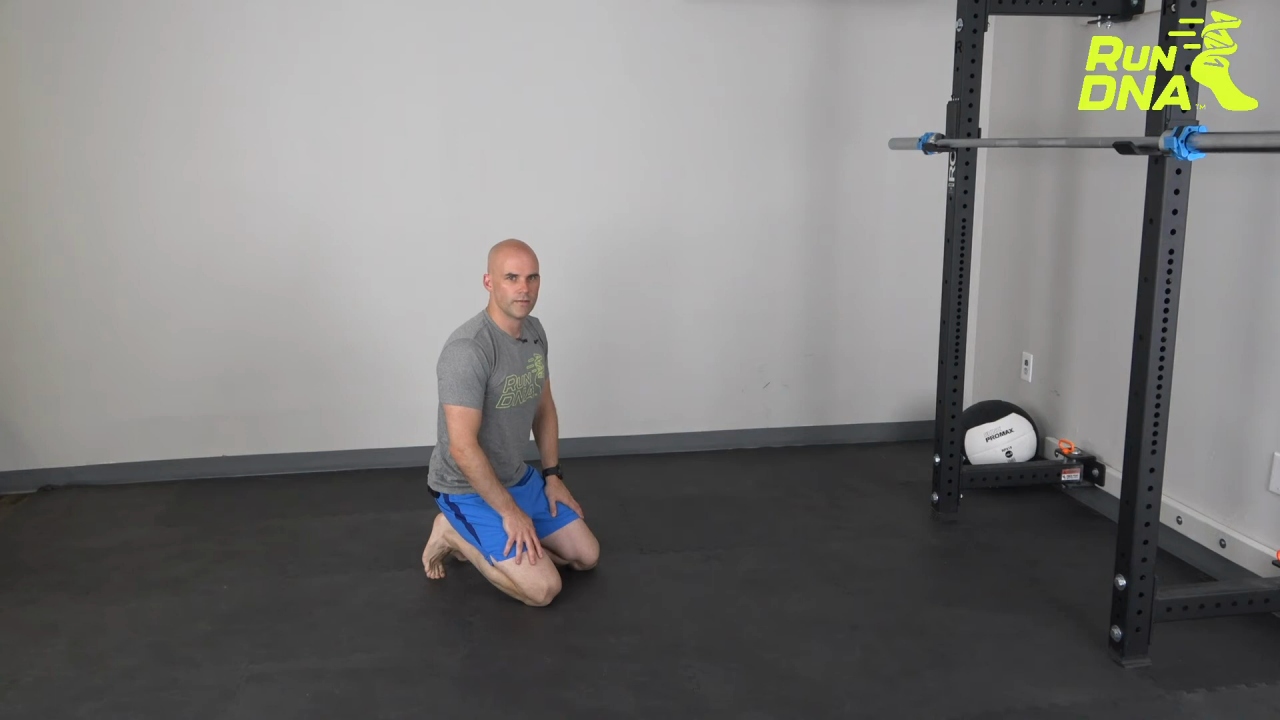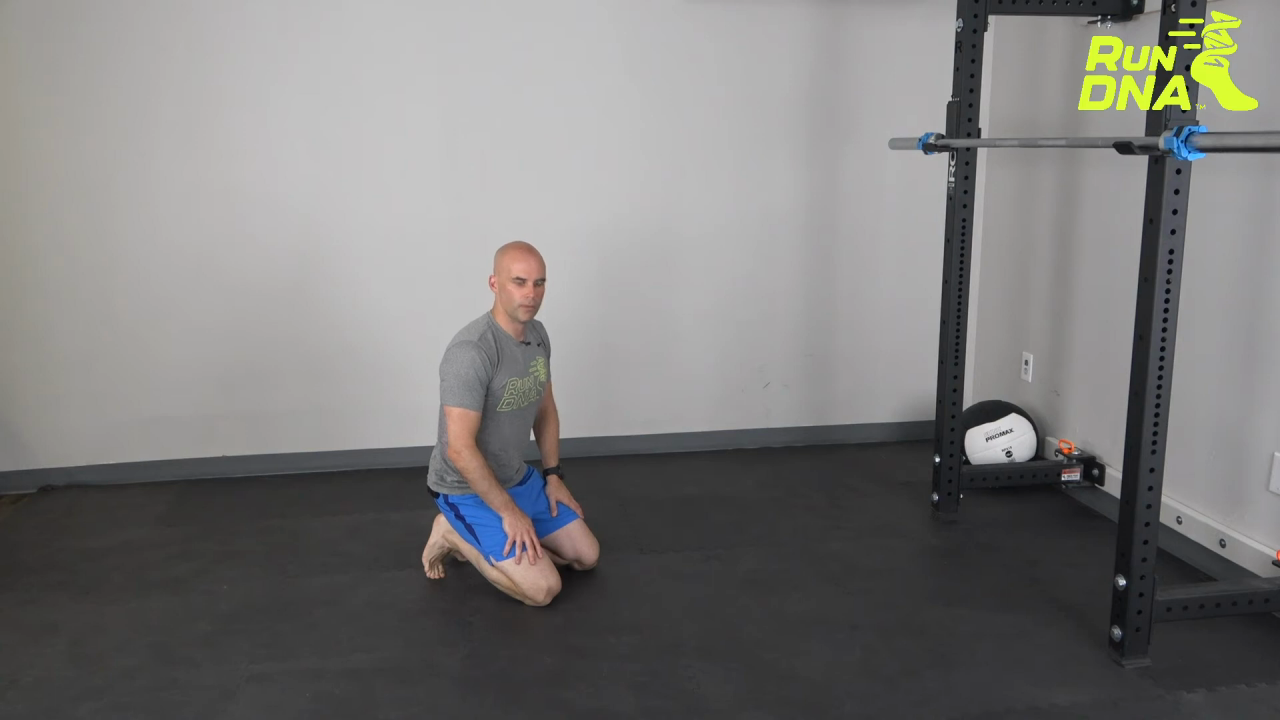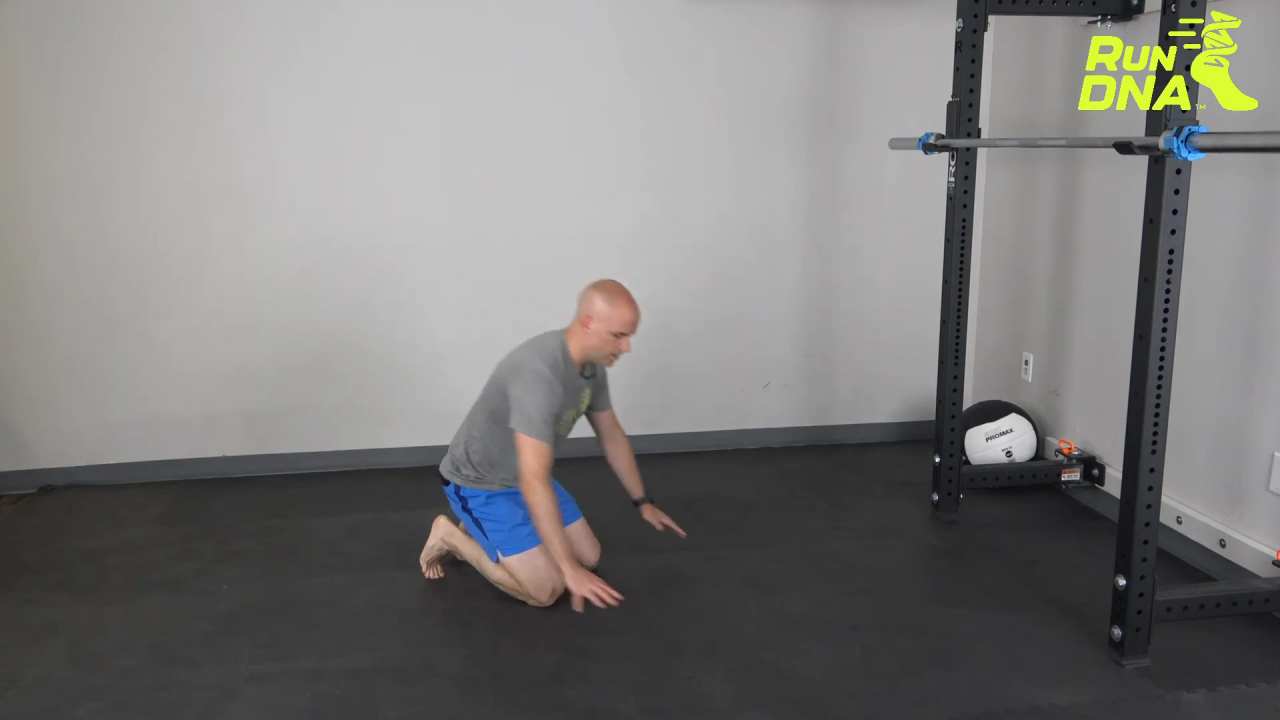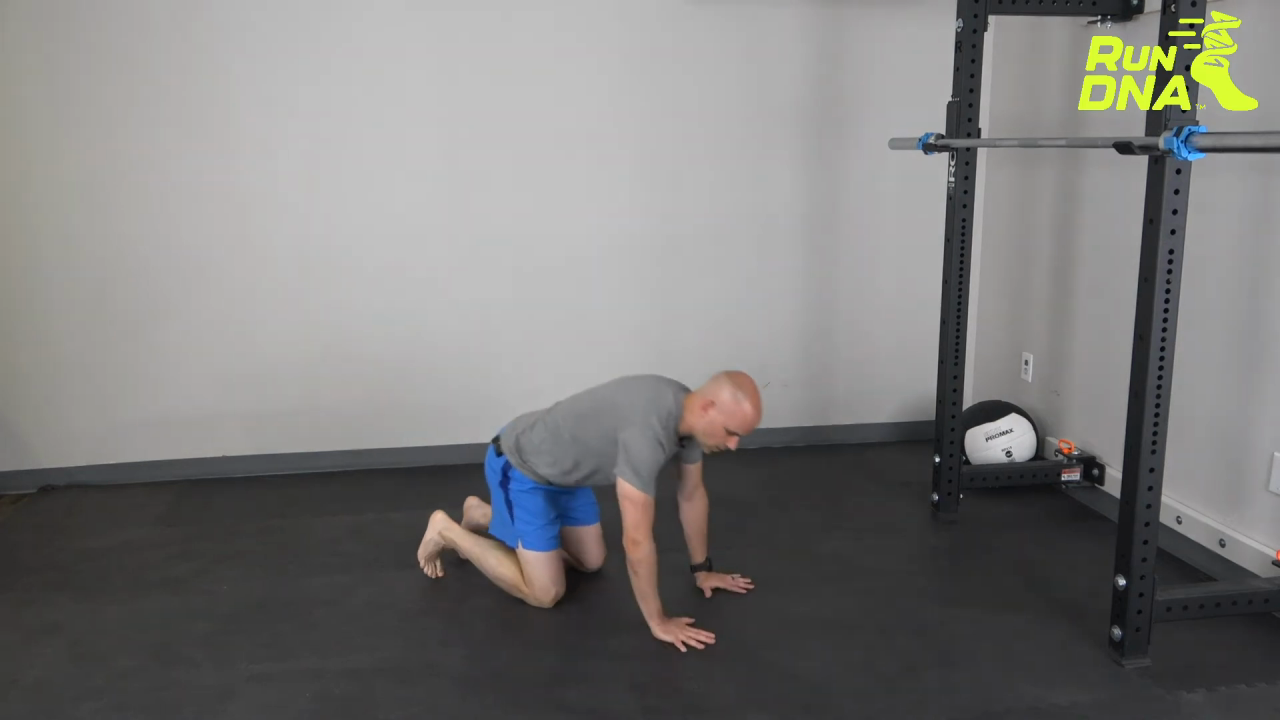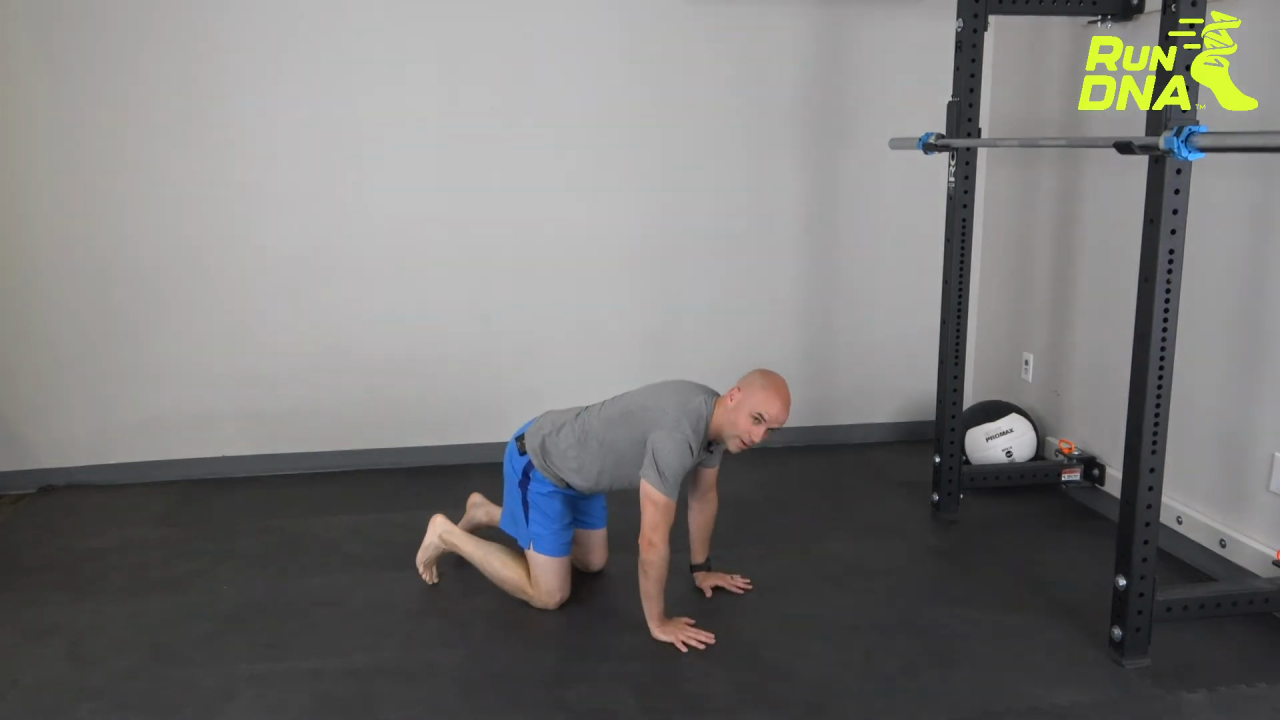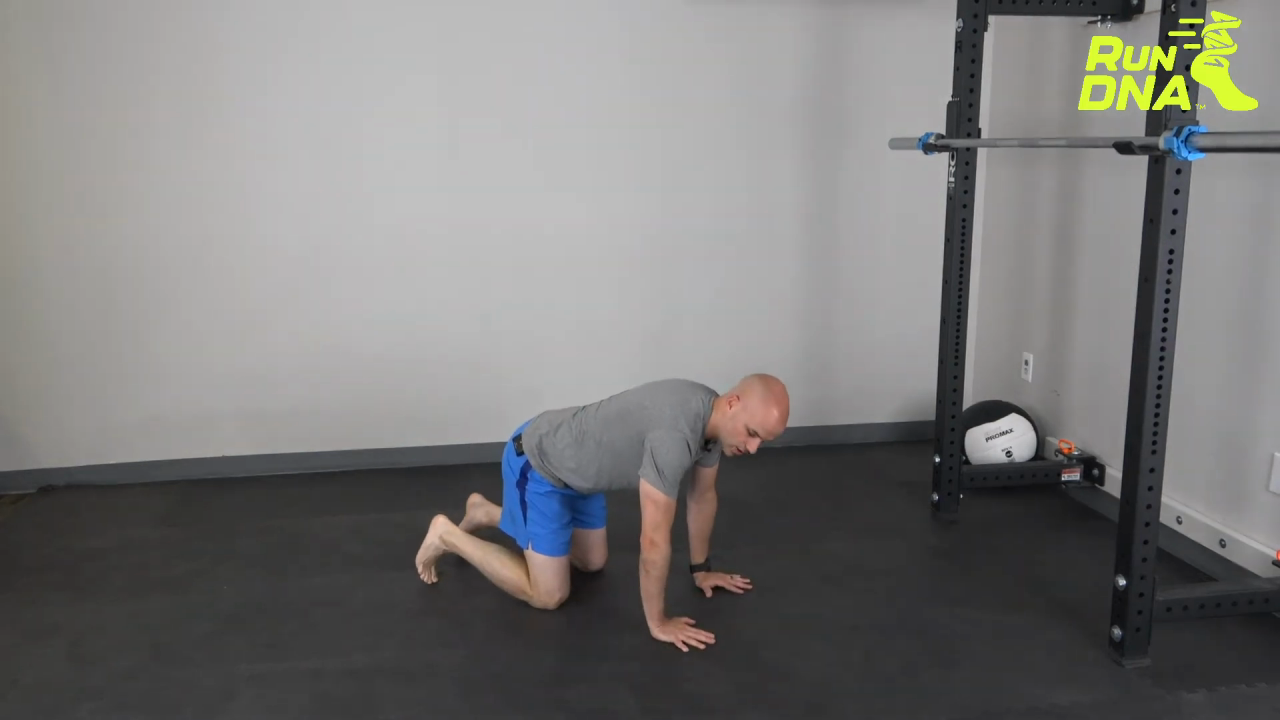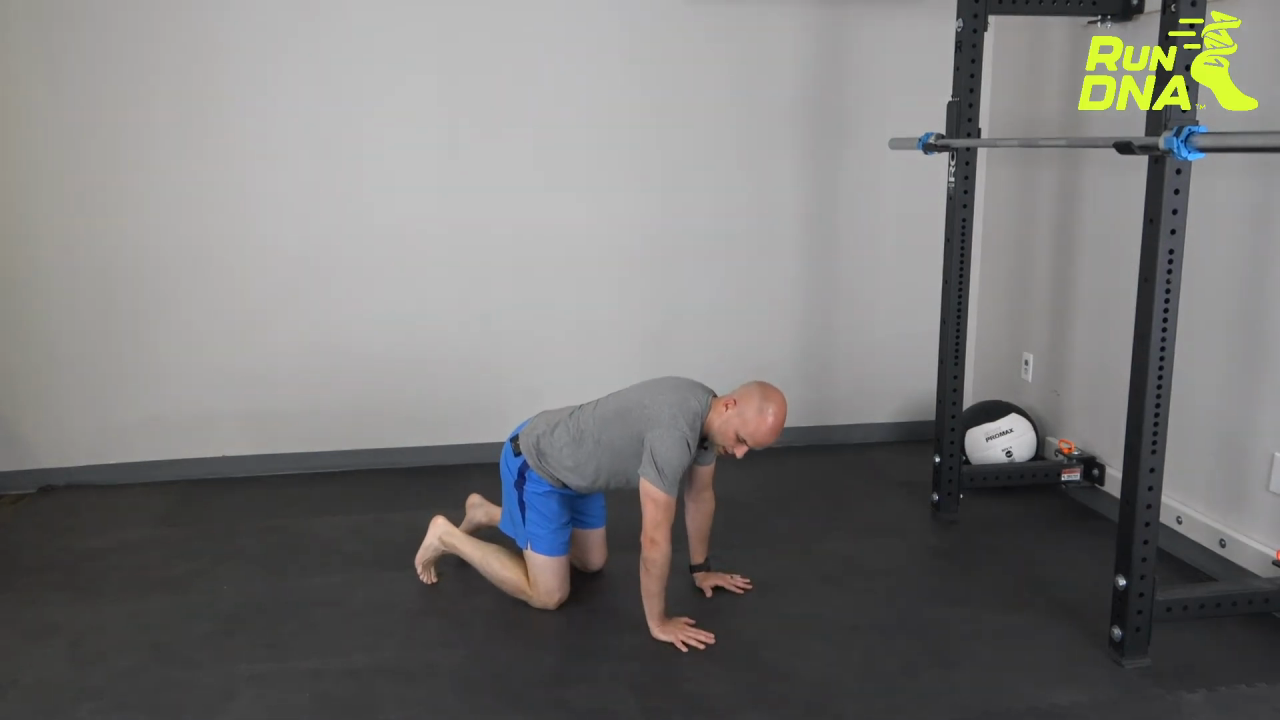
dt=0.7s
person 1, frame 1
left shoulder: (534, 331)
right shoulder: (468, 350)
left elbow: (543, 408)
right elbow: (463, 448)
left wrist: (552, 475)
right wrist: (510, 512)
left hip: (519, 477)
right hip: (469, 490)
left knee: (586, 556)
right knee: (543, 588)
left ankle: (481, 538)
right ankle: (454, 534)
person 1, frame 2
left shoulder: (537, 334)
right shoulder: (472, 352)
left elbow: (545, 409)
right elbow: (459, 448)
left wrist: (553, 475)
right wrist: (508, 511)
left hip: (521, 479)
right hip: (469, 490)
left knee: (586, 556)
right knee: (543, 588)
left ankle: (480, 537)
right ankle: (454, 535)
person 1, frame 3
left shoulder: (592, 364)
right shoulder: (540, 376)
left elbow: (611, 434)
right elbow: (535, 481)
left wrist: (642, 501)
right wrist: (569, 569)
left hip: (524, 478)
right hip: (481, 486)
left knee: (589, 558)
right knee: (546, 590)
right ankle: (454, 536)
person 1, frame 4
left shoulder: (689, 414)
right shoulder: (648, 432)
left elbow: (692, 495)
right elbow: (637, 540)
left wrist: (701, 568)
right wrist: (657, 620)
left hip: (563, 467)
right hip: (521, 467)
left knee: (591, 562)
right knee: (545, 593)
left ankle: (485, 515)
right ankle: (448, 531)
person 1, frame 5
left shoulder: (713, 416)
right shoulder: (678, 435)
left elbow: (703, 496)
right elbow: (652, 541)
left wrist: (701, 568)
right wrist: (658, 622)
left hip: (572, 461)
right hip: (539, 464)
left knee: (592, 563)
right knee: (549, 595)
left ankle: (487, 512)
right ankle: (447, 536)
person 1, frame 6
left shoulder: (713, 416)
right shoulder: (676, 434)
left elbow: (702, 495)
right elbow: (654, 541)
left wrist: (701, 569)
right wrist: (658, 622)
left hip: (573, 464)
right hip: (537, 464)
left knee: (592, 563)
right knee: (548, 595)
left ankle: (487, 512)
right ankle: (447, 535)
person 1, frame 7
left shoulder: (709, 415)
right shoulder: (675, 432)
left elbow: (700, 494)
right elbow: (655, 539)
left wrist: (701, 569)
right wrist: (658, 622)
left hip: (572, 463)
right hip: (535, 463)
left knee: (592, 563)
right knee: (548, 595)
left ankle: (487, 512)
right ankle: (447, 537)
